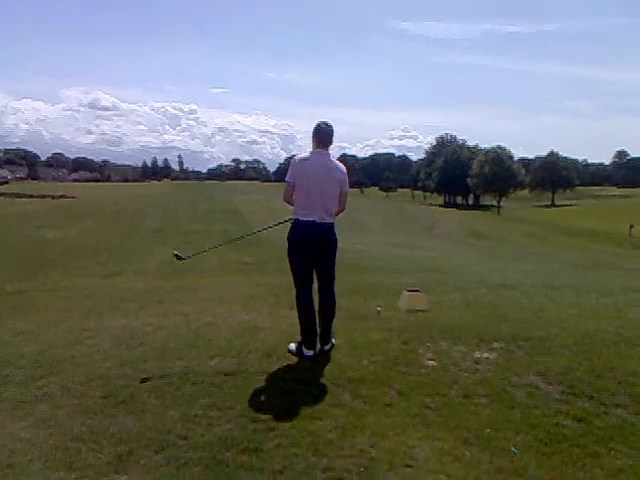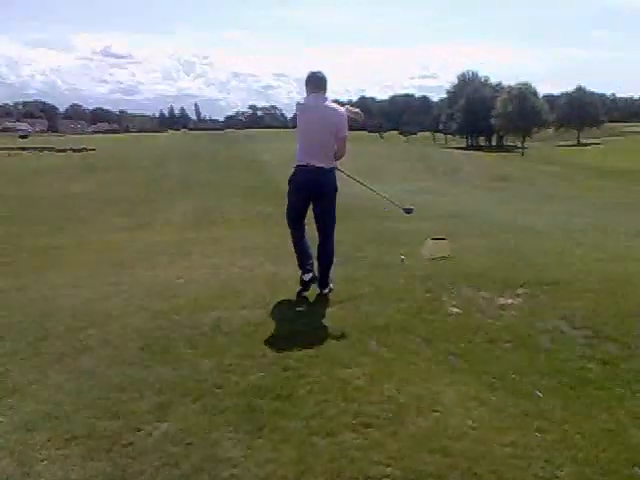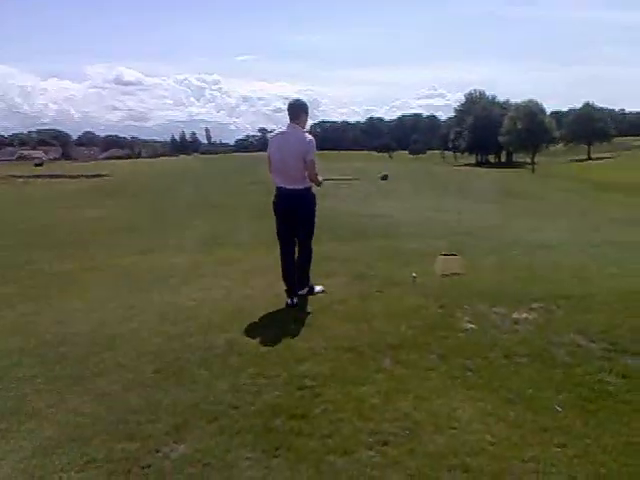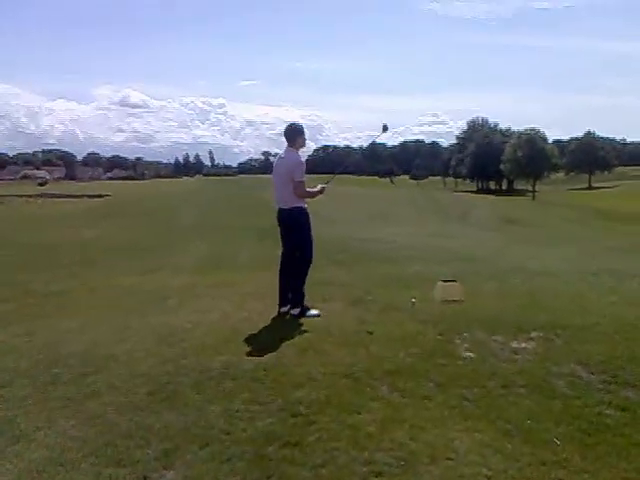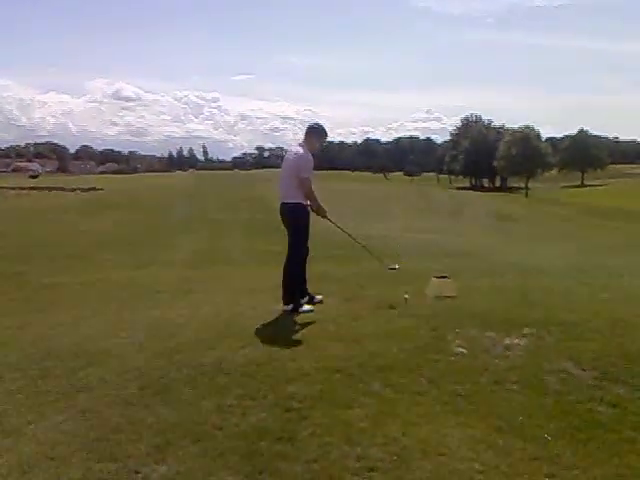
dt=1s
person 1, frame 1
left shoulder: (298, 162)
right shoulder: (340, 169)
left elbow: (287, 197)
right elbow: (341, 207)
left hip: (301, 230)
right hip: (327, 232)
left knee: (303, 288)
right knee: (327, 286)
left ankle: (308, 345)
right ankle: (326, 340)
person 1, frame 2
left shoulder: (301, 108)
right shoulder: (339, 113)
right elbow: (341, 152)
left hip: (302, 174)
right hip: (326, 176)
left knee: (296, 225)
right knee: (326, 231)
left ankle: (307, 270)
right ankle: (324, 282)
person 1, frame 3
left shoulder: (274, 139)
right shoulder: (307, 140)
left elbow: (271, 169)
right elbow: (311, 174)
right wrist: (318, 180)
left hip: (282, 196)
right hip: (303, 196)
left knee: (286, 246)
right knee: (304, 244)
left ankle: (291, 294)
right ankle: (302, 286)
person 1, frame 4
left shoulder: (280, 159)
right shoulder: (297, 160)
right elbow: (300, 192)
left wrist: (311, 192)
right wrist: (317, 191)
left hip: (283, 212)
right hip: (296, 214)
left knee: (288, 258)
right knee: (304, 259)
left ankle: (284, 303)
right ankle: (296, 305)
person 1, frame 5
left shoulder: (293, 152)
right shoulder: (305, 157)
right elbow: (306, 189)
left wrist: (311, 204)
right wrist: (318, 208)
left hip: (288, 206)
right hip: (296, 209)
left knee: (300, 252)
right knee: (296, 254)
left ankle: (301, 294)
right ankle: (290, 301)
